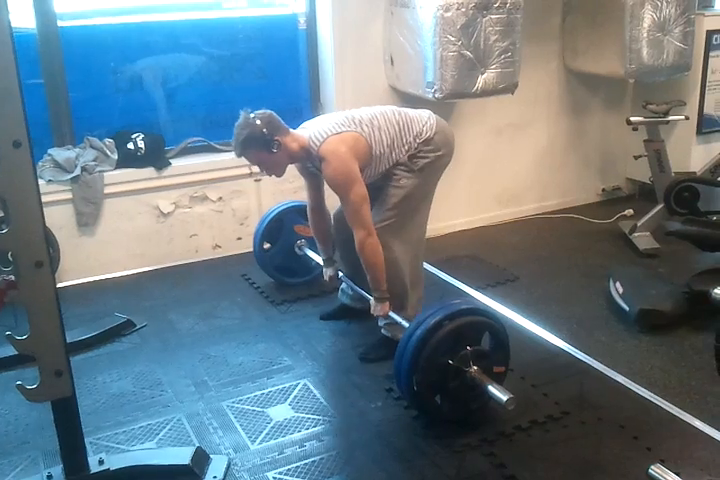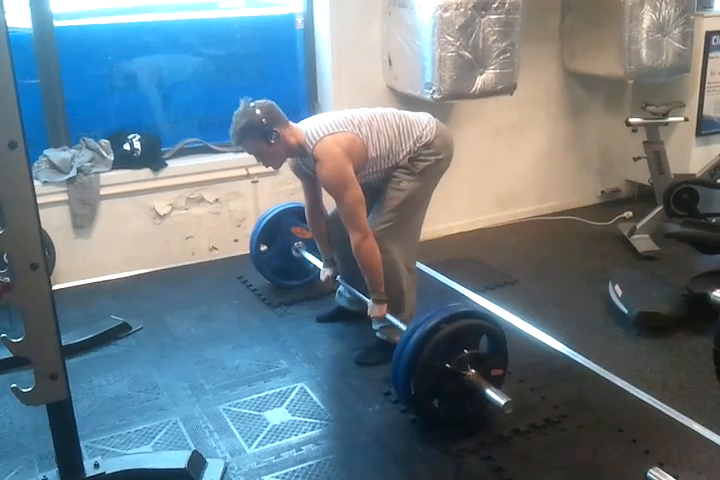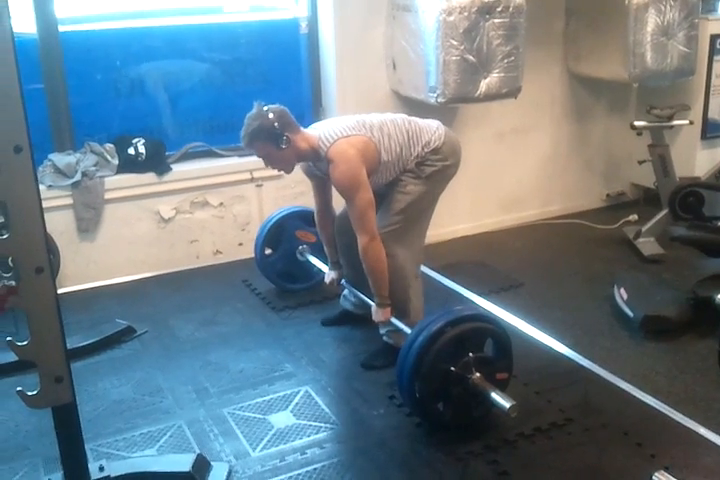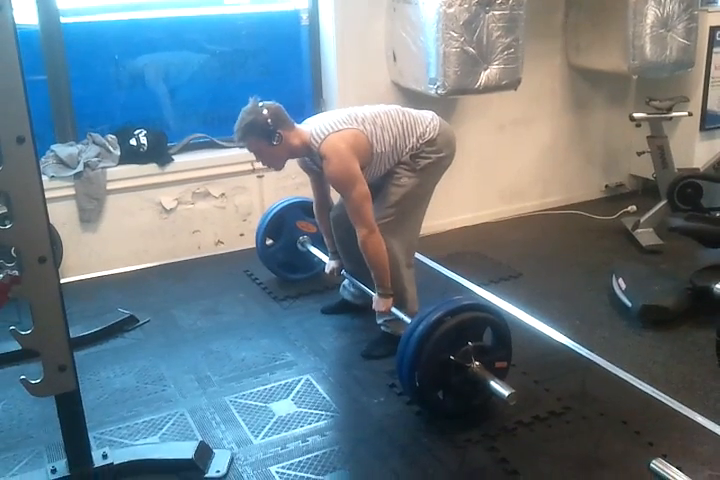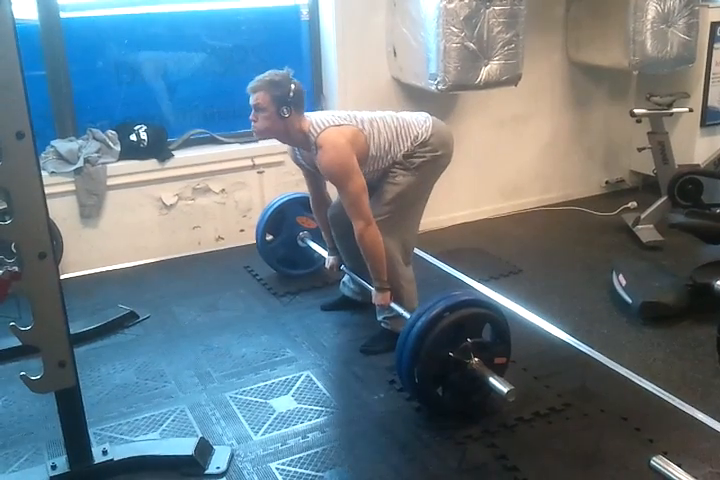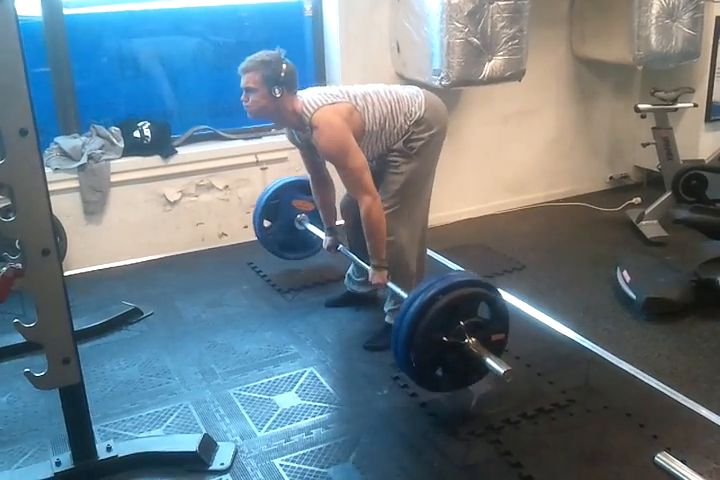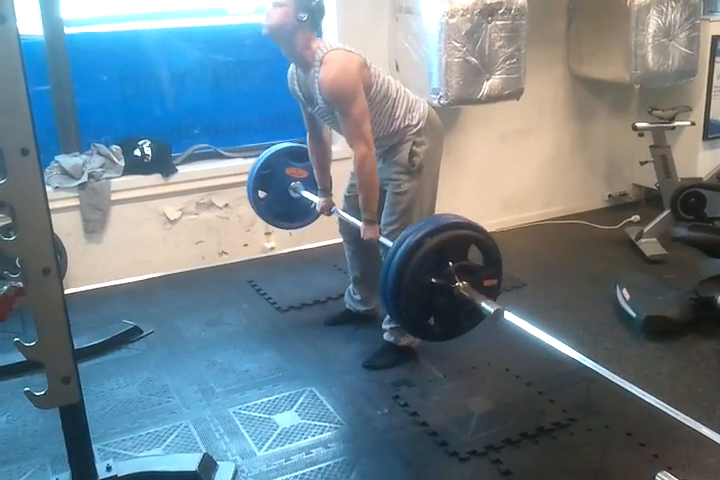
dt=0.7s
person 1, frame 1
left shoulder: (334, 157)
right shoulder: (303, 145)
left elbow: (365, 233)
right elbow: (317, 209)
left wrist: (380, 296)
right wrist: (328, 260)
left hip: (428, 143)
right hip: (397, 146)
left knee: (389, 232)
right knee: (345, 221)
left ankle: (399, 330)
right ankle: (357, 300)
person 1, frame 2
left shoulder: (329, 157)
right shoulder: (299, 147)
left elbow: (361, 235)
right elbow: (314, 211)
left wrist: (379, 300)
right wrist: (328, 262)
left hip: (427, 146)
right hip: (394, 151)
left knee: (386, 236)
right knee: (340, 225)
left ankle: (394, 335)
right ankle: (353, 302)
person 1, frame 3
left shoulder: (342, 159)
right shoulder: (311, 149)
left elbow: (368, 238)
right elbow: (323, 213)
left wrist: (382, 302)
right wrist: (334, 264)
left hip: (434, 152)
right hip: (402, 155)
left knee: (391, 238)
right knee: (346, 227)
left ankle: (401, 338)
right ankle: (357, 305)
person 1, frame 4
left shoulder: (335, 155)
right shoulder: (304, 141)
left elbow: (368, 231)
right elbow: (322, 205)
left wrist: (384, 293)
right wrist: (334, 255)
left hip: (428, 143)
right hip: (398, 147)
left knee: (387, 230)
right knee: (343, 219)
left ankle: (400, 328)
right ankle: (357, 296)
person 1, frame 5
left shoulder: (331, 149)
right shoulder: (299, 143)
left elbow: (364, 224)
right elbow: (319, 200)
left wrist: (382, 287)
right wrist: (332, 251)
left hip: (427, 144)
right hip: (399, 142)
left knee: (383, 230)
right knee: (340, 217)
left ankle: (399, 325)
right ankle: (357, 292)
person 1, frame 6
left shoulder: (326, 126)
right shoulder: (293, 121)
left elbow: (369, 199)
right elbow: (320, 178)
left wrist: (379, 266)
right wrist: (330, 231)
left hip: (420, 122)
right hip: (391, 128)
left knee: (395, 221)
right knee: (352, 210)
right ankle: (361, 287)
person 1, frame 7
left shoulder: (335, 70)
right shoulder: (296, 74)
left elbow: (362, 149)
right elbow: (317, 136)
left wrist: (371, 220)
right wrist: (324, 192)
left hip: (414, 137)
right hip: (382, 141)
left knee: (398, 239)
right knee: (352, 226)
left ankle: (402, 338)
right ankle: (362, 304)
